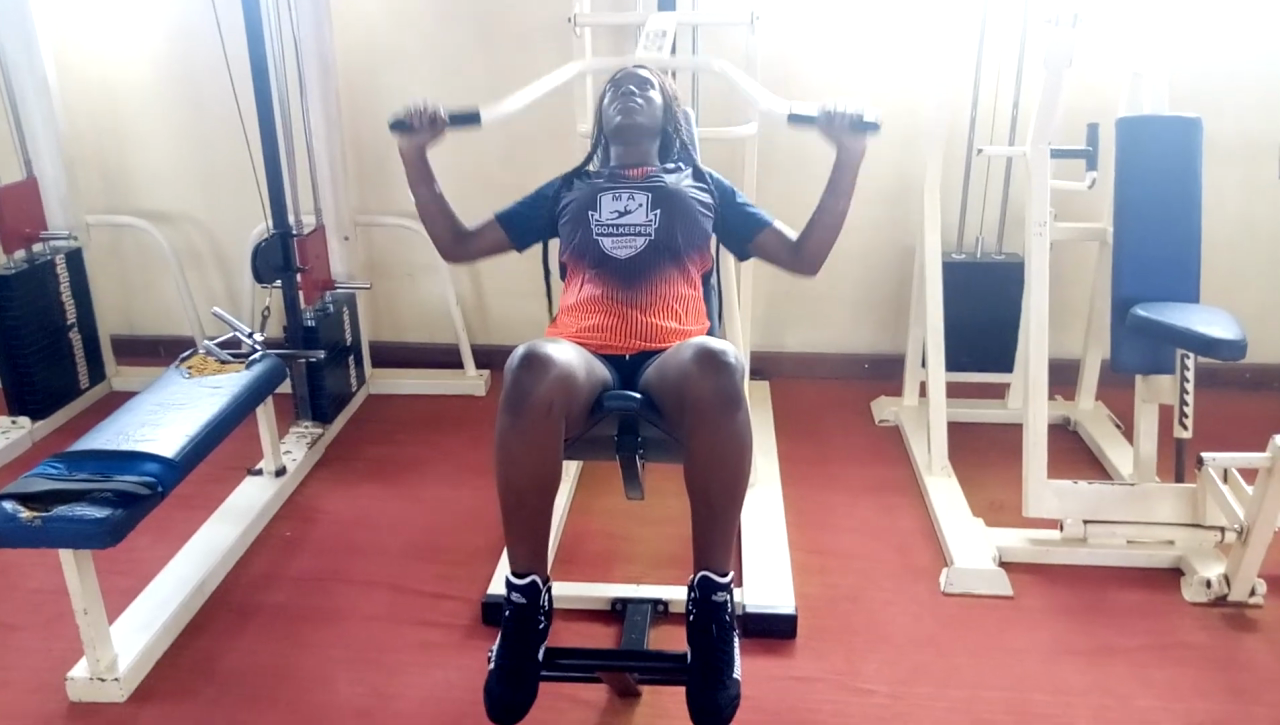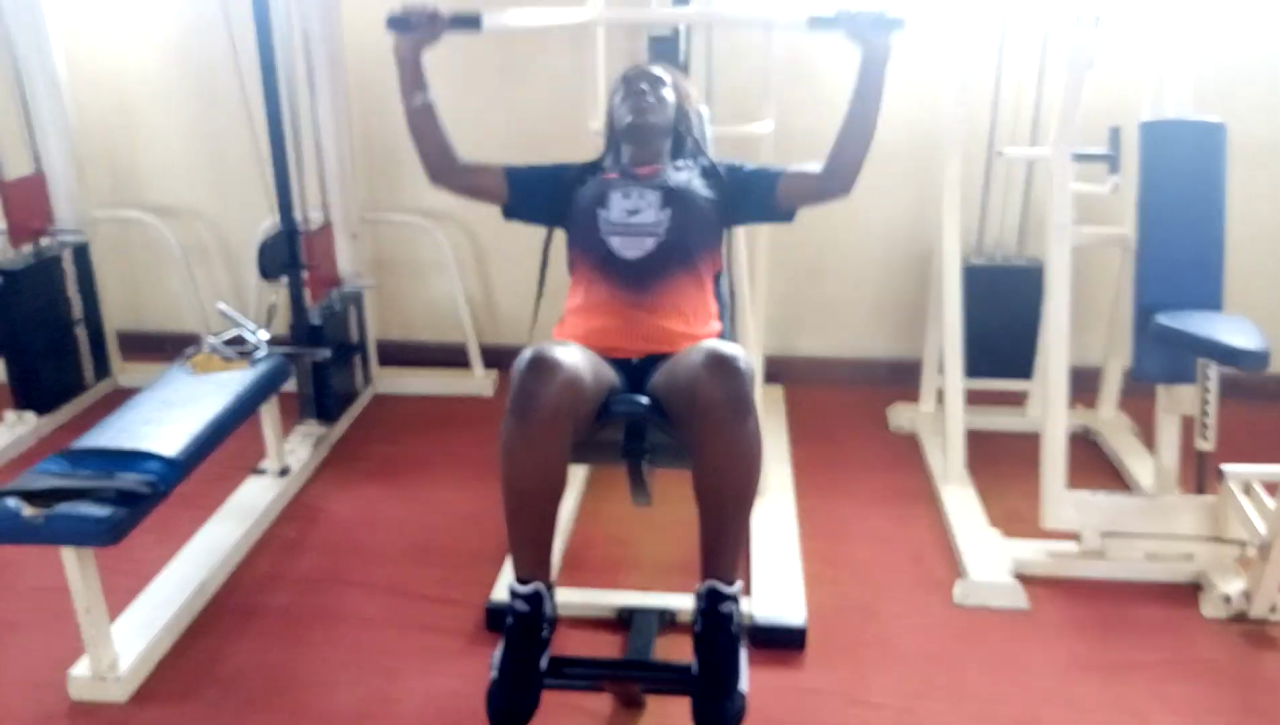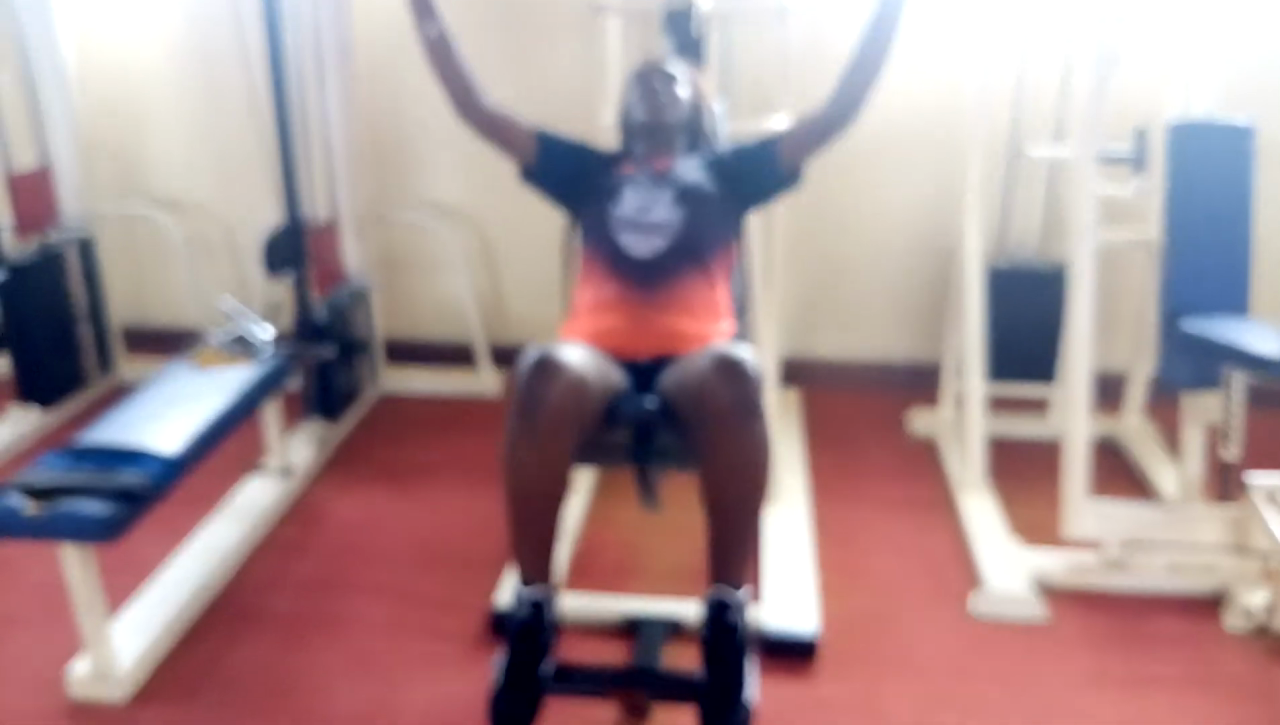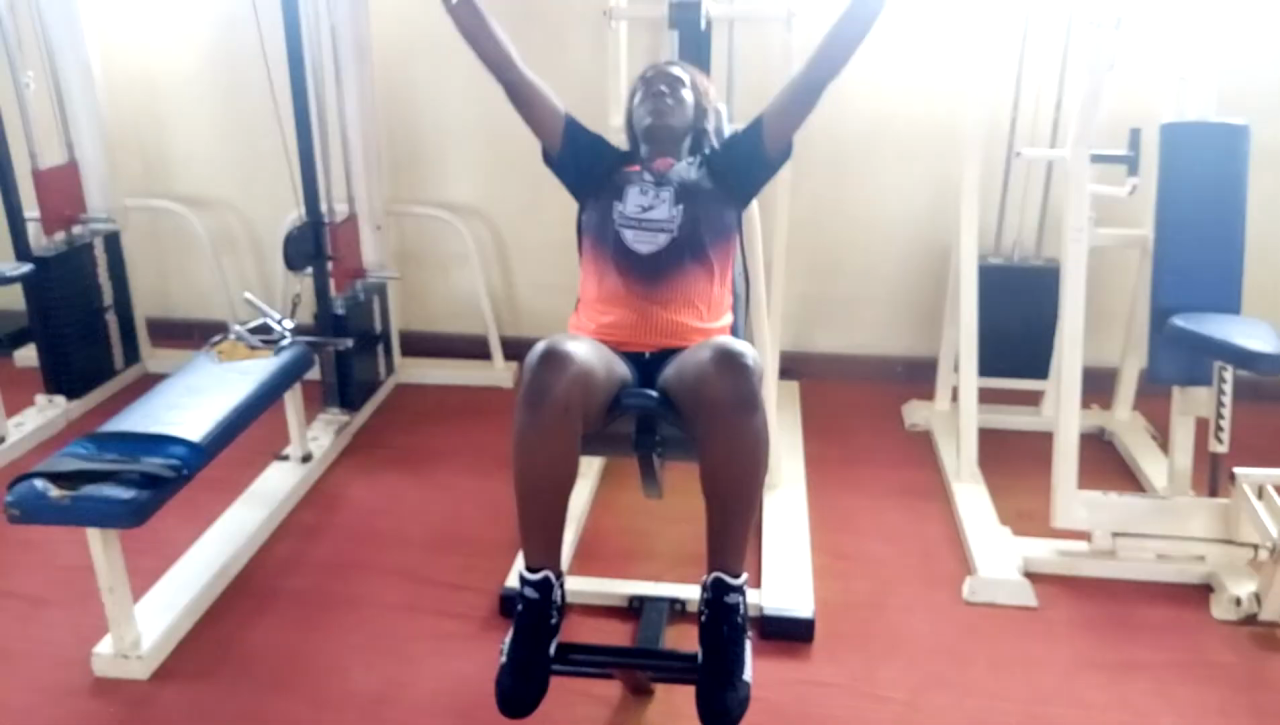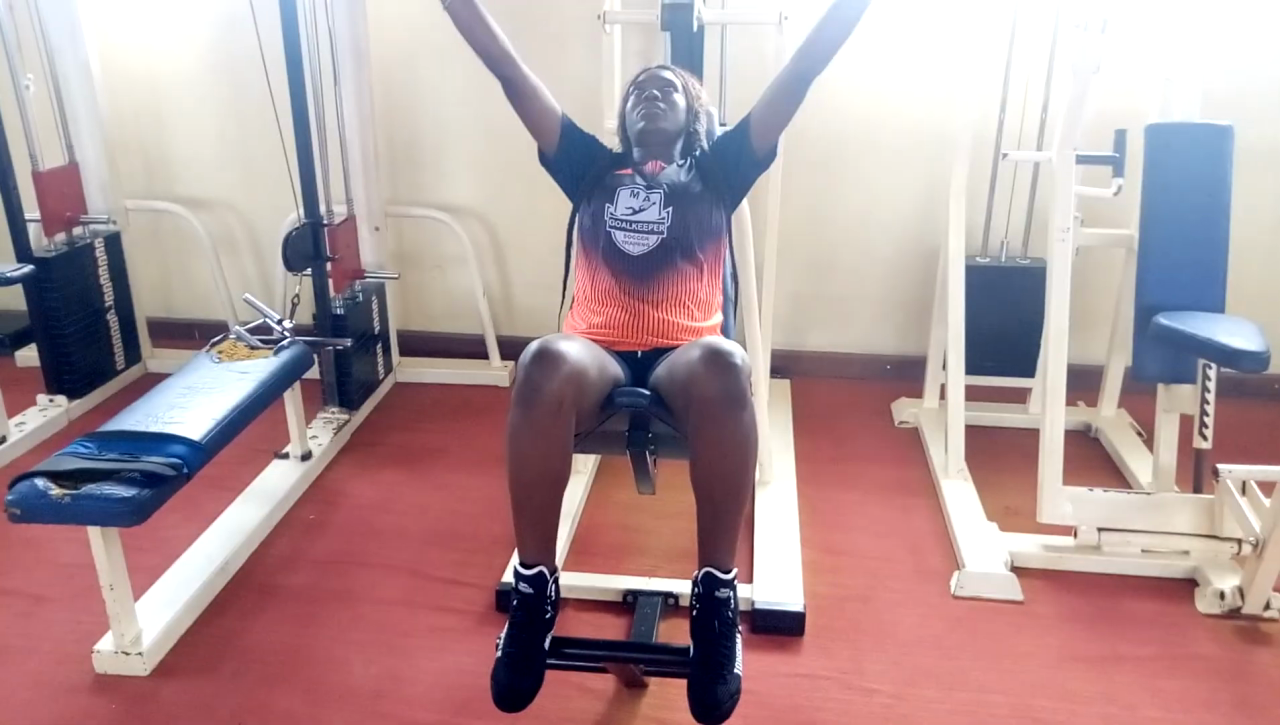
dt=0.2s
person 1, frame 1
left shoulder: (703, 186)
right shoulder: (569, 189)
left elbow: (804, 258)
right elbow: (456, 246)
left wrist: (846, 161)
right wrist: (417, 161)
left hip: (673, 356)
right hip: (583, 354)
left knee: (717, 366)
right knee: (532, 367)
left ankle: (713, 596)
right ankle: (527, 597)
person 1, frame 2
left shoulder: (715, 180)
right shoulder: (575, 183)
left elbow: (835, 181)
right elbow: (447, 173)
left wrist: (872, 61)
right wrist: (411, 60)
left hip: (681, 359)
right hip: (591, 356)
left knee: (726, 370)
right knee: (539, 372)
left ankle: (719, 606)
right ankle: (530, 604)
person 1, frame 3
left shoulder: (727, 173)
right shoulder: (589, 172)
left elbow: (836, 115)
right elbow: (476, 111)
left hip: (693, 360)
right hip: (598, 358)
left knee: (735, 373)
right knee: (544, 372)
left ankle: (727, 612)
right ankle: (532, 606)
person 1, frame 4
left shoulder: (728, 169)
right shoulder: (596, 166)
left elbow: (817, 75)
right elbow: (507, 70)
left hip: (692, 356)
right hip: (605, 354)
left knee: (734, 366)
right knee: (551, 363)
left ankle: (725, 599)
right ankle: (539, 592)
person 1, frame 5
left shoulder: (715, 172)
right shoulder: (590, 169)
left elbow: (801, 73)
right elbow: (506, 69)
left hip: (682, 354)
right hip: (597, 352)
left knee: (723, 365)
right knee: (543, 364)
left ankle: (715, 594)
right ankle: (534, 588)
